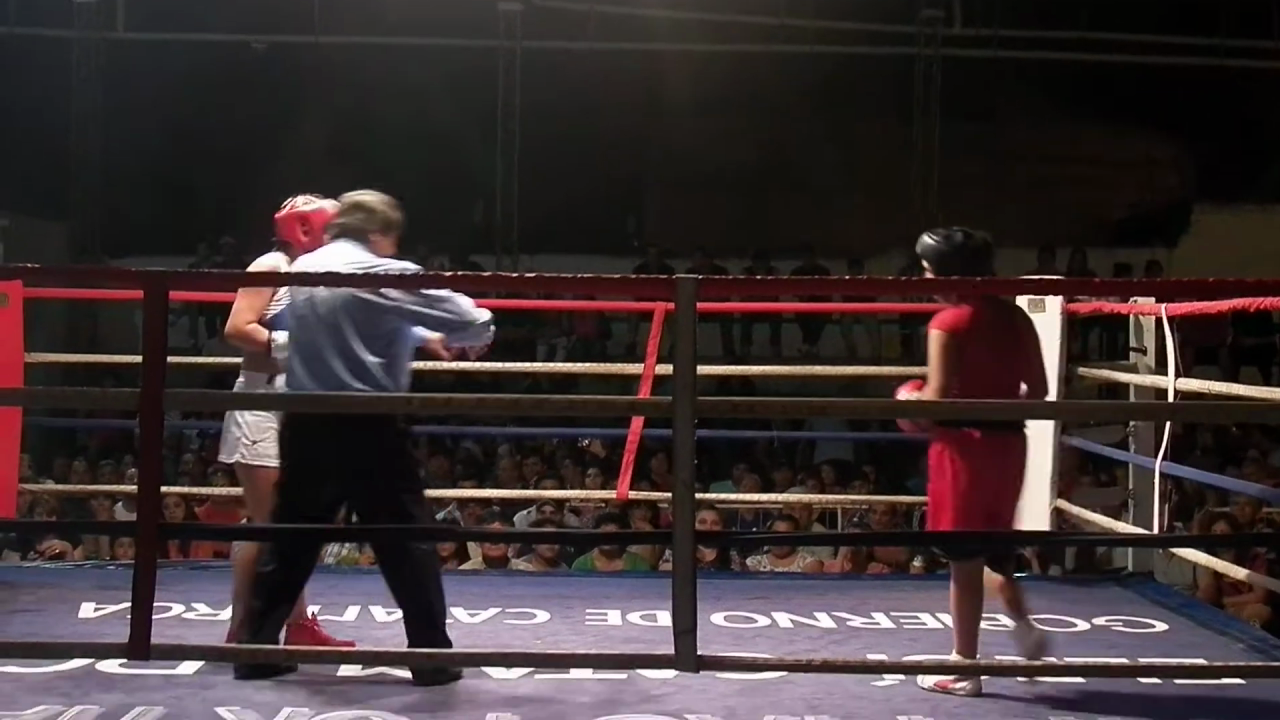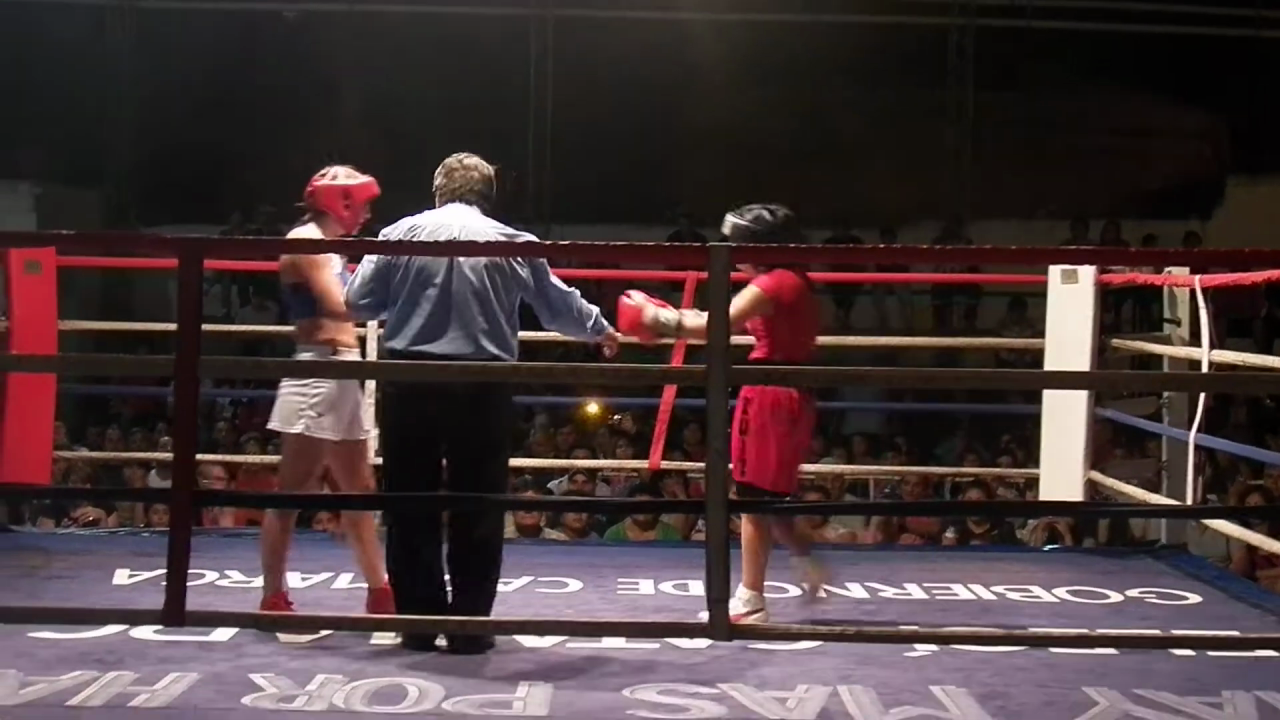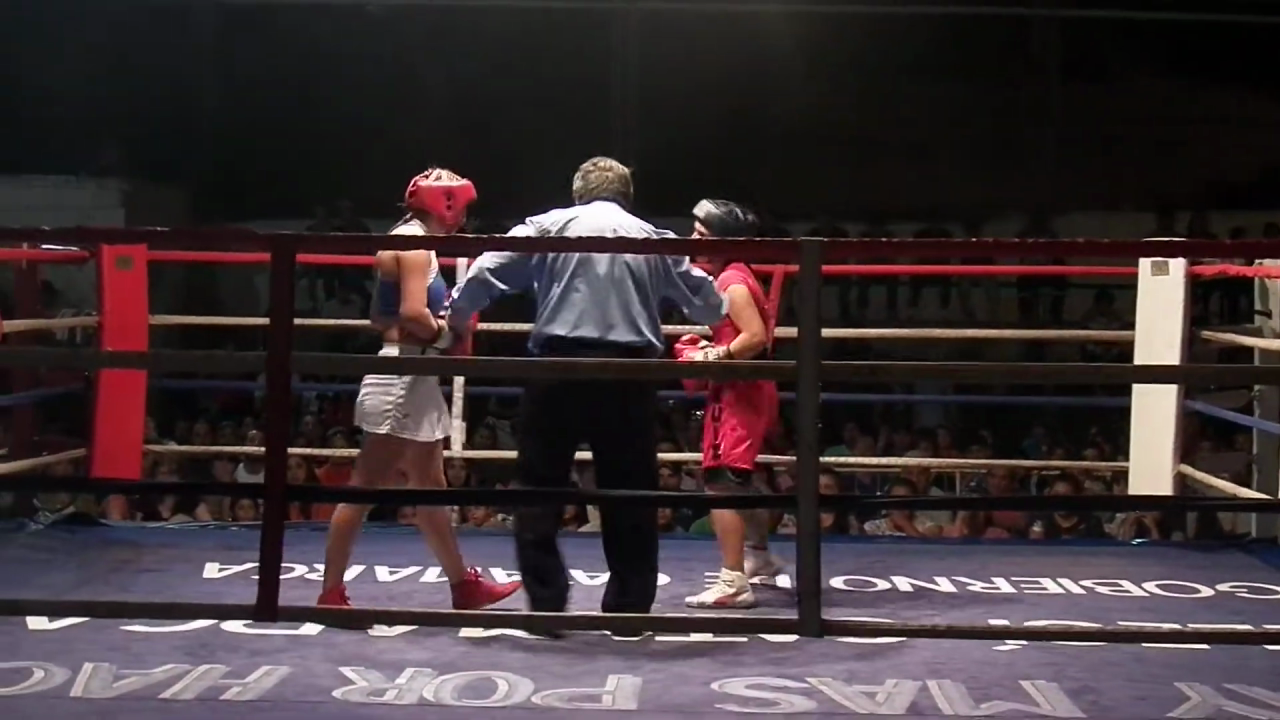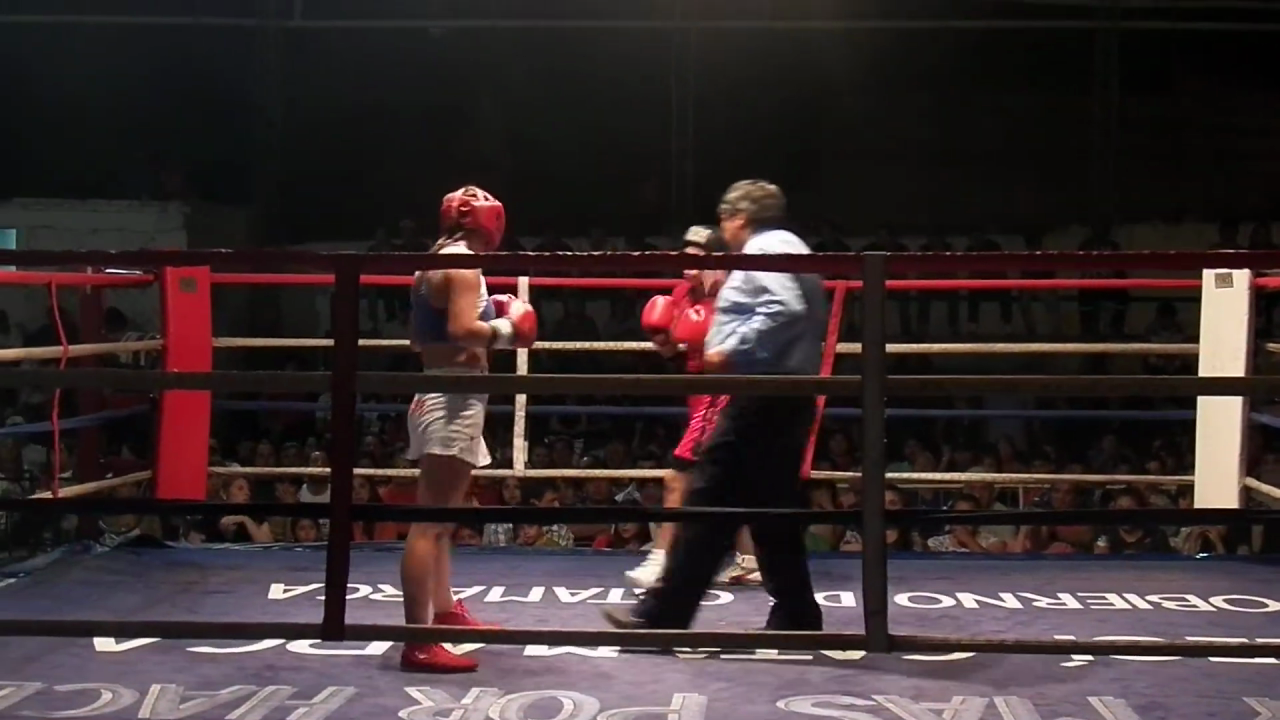
dt=1s
person 1, frame 1
left shoulder: (303, 269)
right shoulder: (384, 275)
right elbow: (471, 321)
left wrist: (423, 336)
right wrist: (475, 334)
left hip: (307, 423)
right hip: (368, 426)
left knee: (291, 536)
right knee: (406, 537)
left ankle: (255, 645)
right ankle: (432, 653)
person 1, frame 2
left shoulder: (401, 233)
right shoulder: (513, 244)
left elbow: (358, 301)
right elbow: (561, 307)
right wrist: (602, 331)
left hip: (408, 383)
right hip: (479, 388)
left knee: (409, 506)
right knee: (476, 509)
left ankle: (418, 622)
right ankle: (467, 624)
person 1, frame 3
left shoulder: (548, 226)
right shoulder: (654, 240)
left elbow: (486, 273)
right elbow: (704, 299)
left wrist: (457, 314)
right wrist: (719, 310)
left hip: (559, 371)
right hip: (628, 377)
left knee: (540, 489)
right knee: (629, 496)
left ankle: (546, 602)
right ankle: (629, 608)
person 1, frame 4
left shoulder: (767, 251)
right shoulder: (788, 249)
left elbow: (786, 311)
left wrist: (732, 350)
left hip: (762, 397)
right hip: (787, 398)
left knee: (711, 503)
right knee: (774, 509)
left ankle: (663, 614)
right ankle: (796, 614)
person 2, frame 1
right shoulder: (271, 267)
right elbow: (236, 329)
right wrist: (291, 344)
right hip: (261, 403)
right knee: (271, 526)
left ankle: (298, 624)
right ankle: (241, 630)
person 2, frame 2
left shoulder: (327, 247)
right shoulder: (306, 240)
left elbow: (340, 310)
right elbow: (337, 305)
left hip: (341, 377)
right hip: (317, 376)
left knee: (360, 489)
right knee: (292, 492)
left ankle: (380, 595)
right ankle: (273, 600)
person 2, frame 3
left shoulder: (408, 241)
right shoulder: (413, 243)
left elbow: (381, 317)
right elbow: (413, 314)
left wrist: (434, 331)
right wrist: (442, 334)
left hip: (410, 374)
right hip: (402, 374)
left knee: (432, 489)
right knee: (368, 487)
left ankle: (465, 585)
right ankle: (331, 594)
person 2, frame 4
left shoulder: (432, 263)
right shoulder: (463, 262)
right elbow: (462, 329)
left wrist: (490, 327)
right wrist: (506, 329)
left hip: (440, 394)
right hip: (454, 398)
left knee: (442, 514)
right knee: (431, 521)
left ankle: (446, 610)
right ankle: (418, 641)
person 3, frame 1
left shoulder: (947, 322)
right shoulder: (1016, 317)
left elbow: (937, 397)
right elbow: (1038, 390)
left wrist: (909, 406)
left hip: (964, 443)
right hip: (1008, 442)
left knee: (962, 559)
right knee: (992, 551)
left ankle: (964, 667)
right ankle: (1024, 629)
person 3, frame 2
left shoulder: (771, 284)
right shoulder: (795, 283)
right elbow: (725, 324)
left wrist: (659, 319)
right wrist: (674, 317)
left hip: (769, 396)
right hip: (793, 397)
left knee: (754, 501)
right knee: (764, 499)
left ankle: (751, 602)
right ankle: (806, 561)
person 3, frame 3
left shoulder: (731, 281)
right shoulder: (730, 275)
left elbow: (756, 337)
left wrist: (709, 358)
right wrist: (702, 347)
left hip: (740, 388)
right hip: (743, 385)
left knee: (721, 482)
right knee: (734, 480)
left ankle: (733, 583)
right ankle: (759, 554)
person 3, frame 4
right shoulder: (682, 294)
right elbow: (668, 349)
left wrist: (708, 337)
right wrist: (658, 331)
left hip: (719, 396)
right hip: (701, 393)
left knee: (676, 478)
left ankle: (660, 562)
right ankle: (747, 562)
